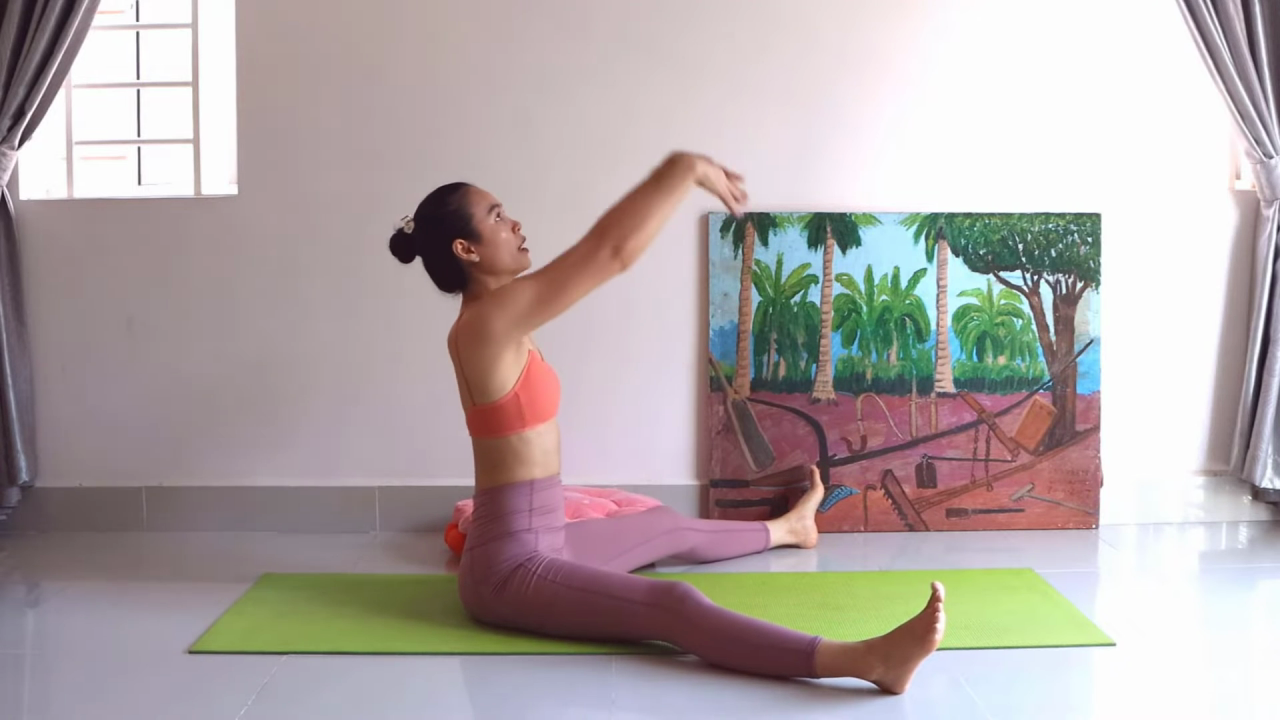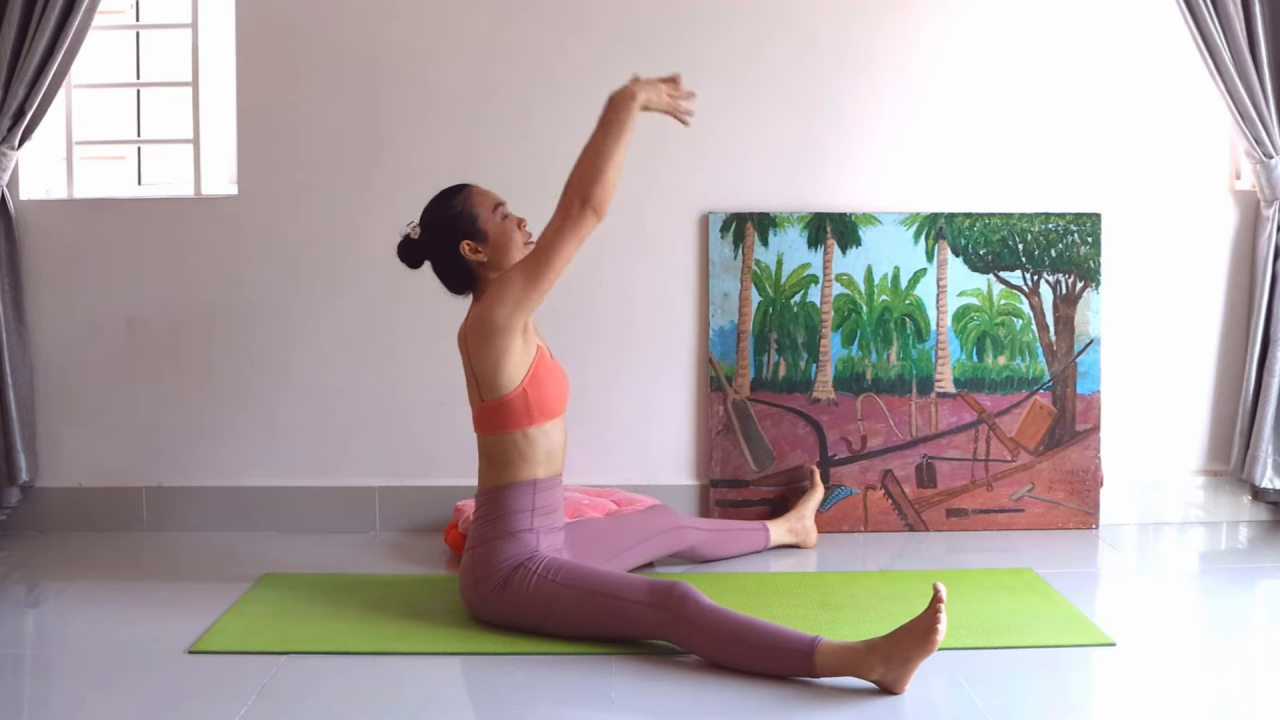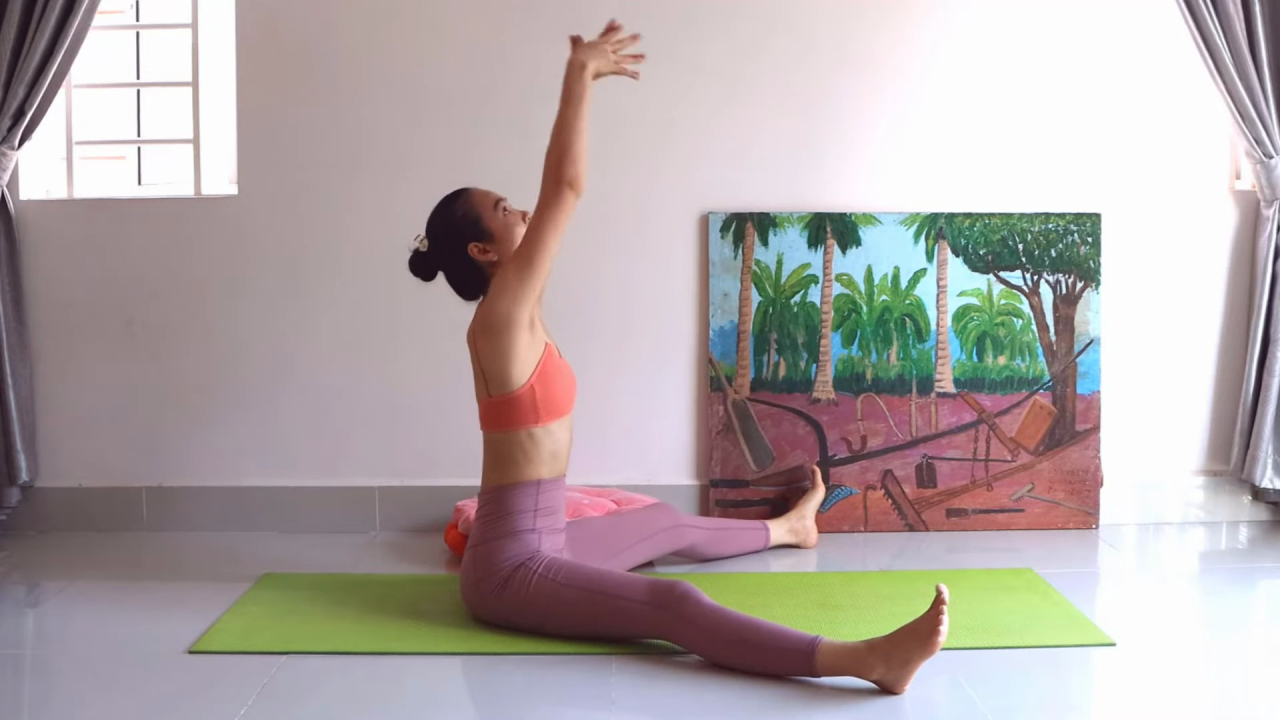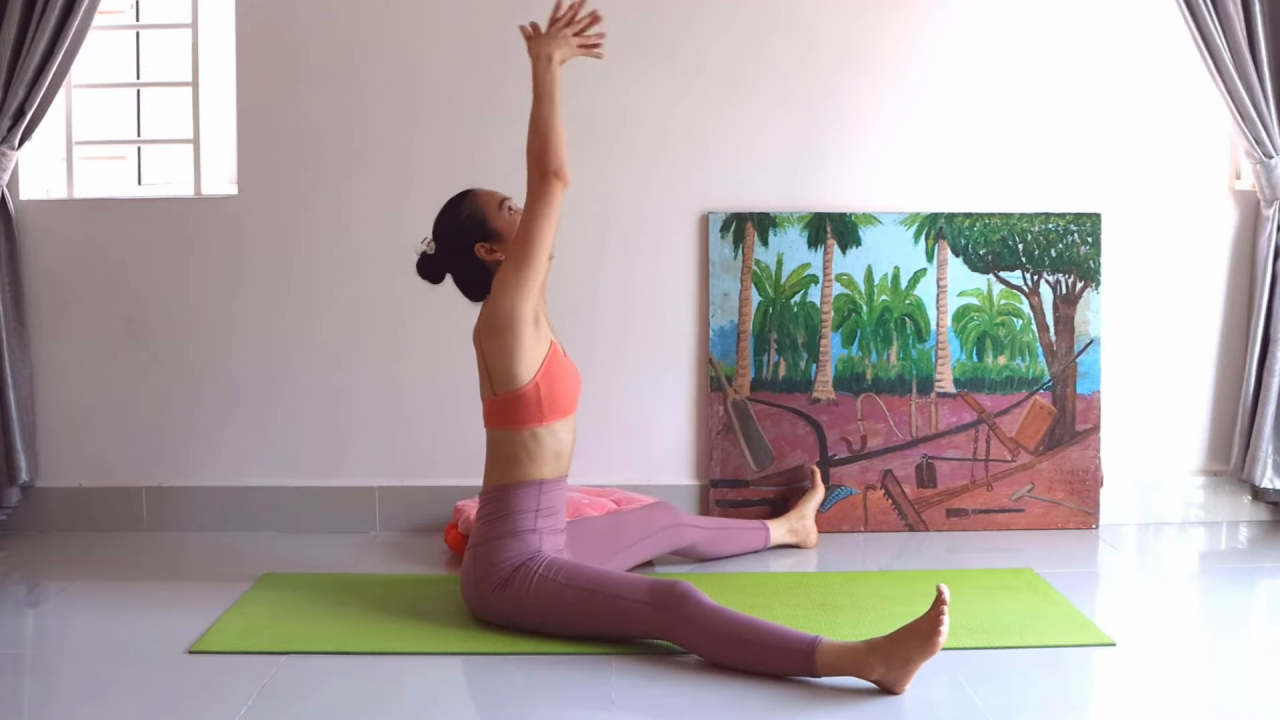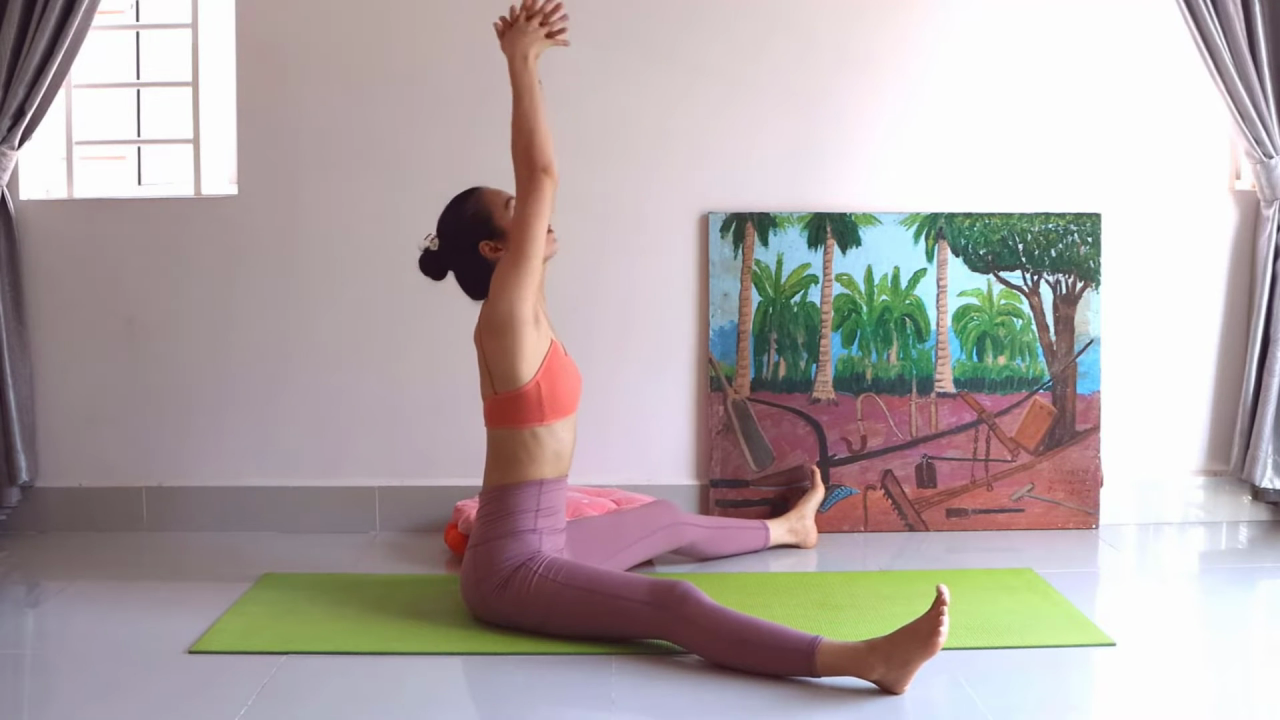
dt=0.2s
person 1, frame 1
left shoulder: (501, 318)
right shoulder: (486, 324)
left elbow: (599, 250)
right elbow: (611, 255)
left wrist: (677, 175)
right wrist: (682, 173)
left hip: (539, 540)
right hip: (511, 569)
left knee: (664, 525)
right knee: (672, 605)
left ankle: (782, 528)
right ankle: (868, 660)
person 1, frame 2
left shoulder: (507, 317)
right shoulder: (493, 318)
left elbow: (579, 210)
right elbow: (587, 210)
left wrist: (621, 111)
right wrist: (626, 106)
left hip: (537, 539)
right hip: (511, 566)
left knee: (664, 525)
right knee: (674, 606)
left ankle: (785, 528)
right ankle: (867, 660)
person 1, frame 3
left shoulder: (514, 316)
right shoulder: (500, 316)
left elbow: (558, 193)
right elbow: (565, 188)
left wrist: (579, 79)
right wrist: (578, 77)
left hip: (538, 539)
right hip: (511, 566)
left knee: (666, 523)
right knee: (676, 606)
left ankle: (785, 527)
right ankle: (868, 660)
person 1, frame 4
left shoulder: (519, 315)
right shoulder: (505, 313)
left elbow: (546, 181)
right elbow: (553, 179)
left wrist: (549, 66)
right wrist: (547, 67)
left hip: (539, 539)
right hip: (511, 566)
left knee: (665, 522)
right knee: (674, 607)
left ankle: (785, 528)
right ankle: (867, 660)
person 1, frame 5
left shoulder: (521, 314)
right shoulder: (506, 313)
left elbow: (534, 177)
right elbow: (541, 174)
left wrist: (525, 63)
right wrist: (522, 65)
left hip: (540, 539)
right hip: (511, 566)
left knee: (666, 521)
right knee: (674, 606)
left ankle: (785, 528)
right ankle: (868, 660)
